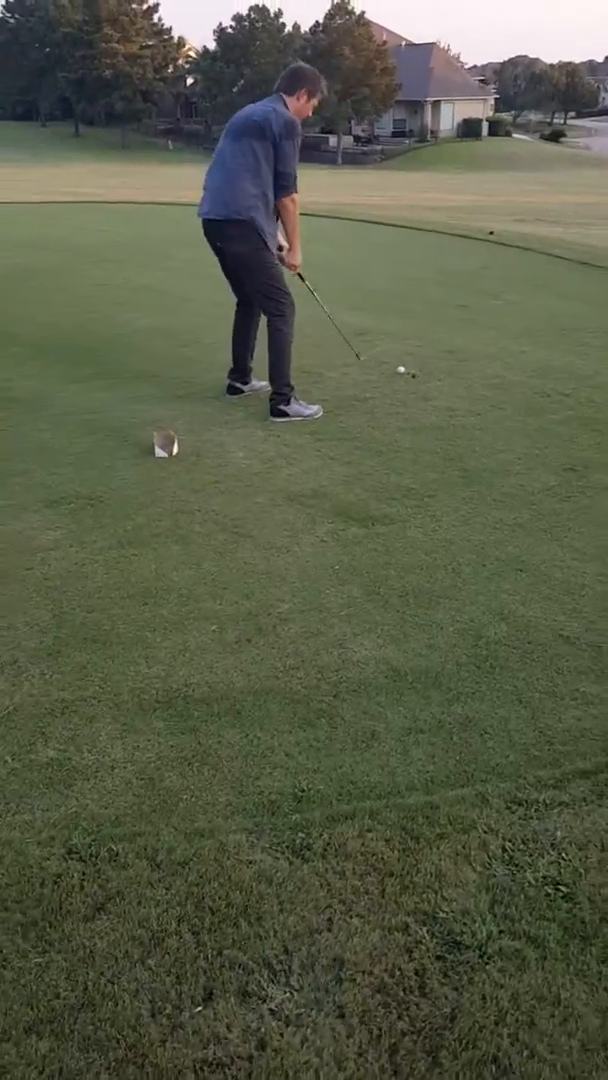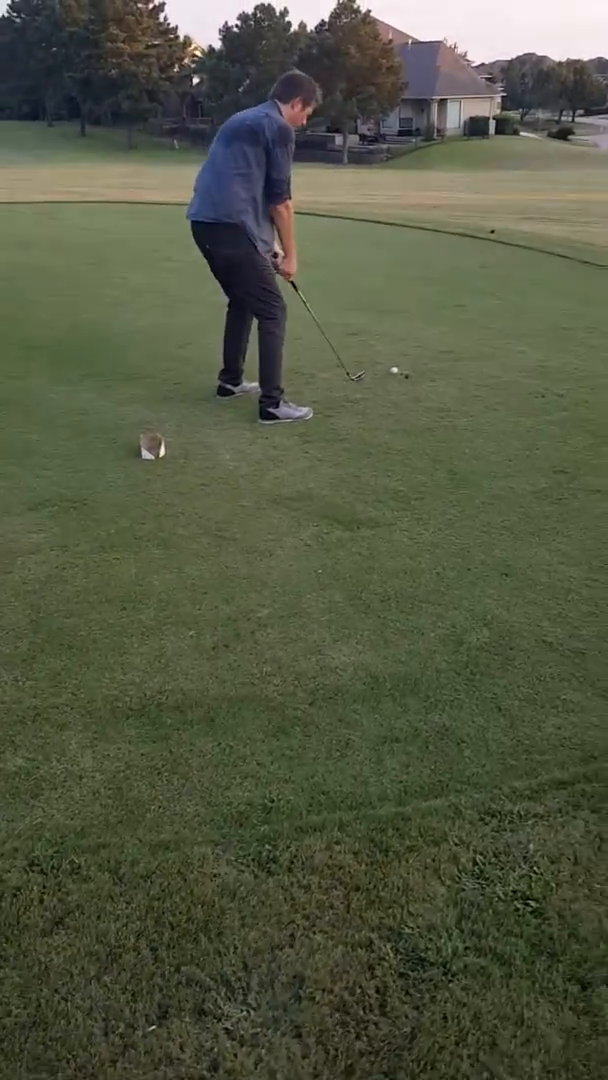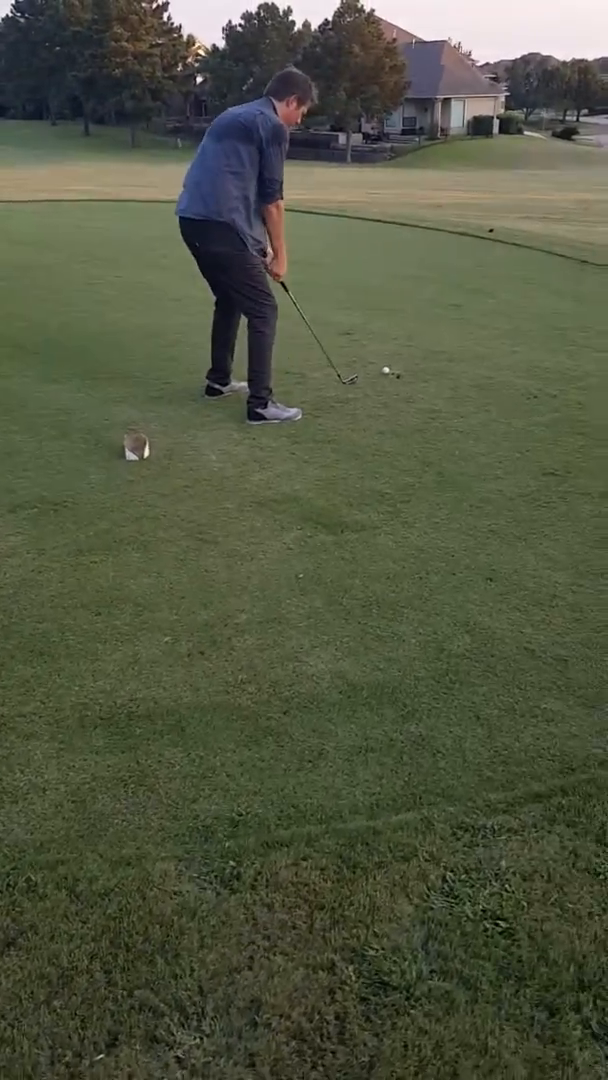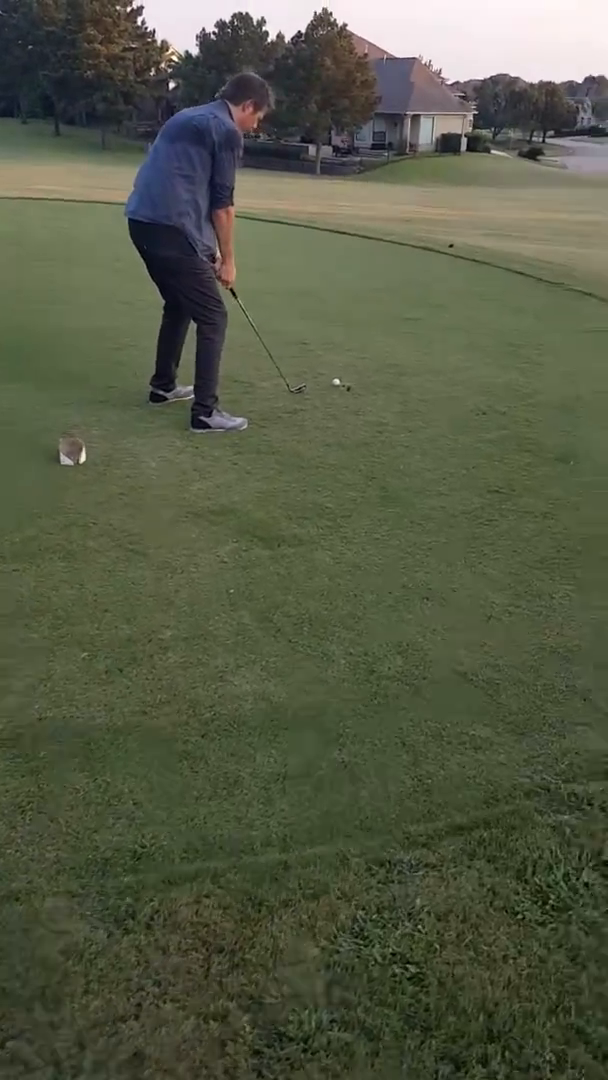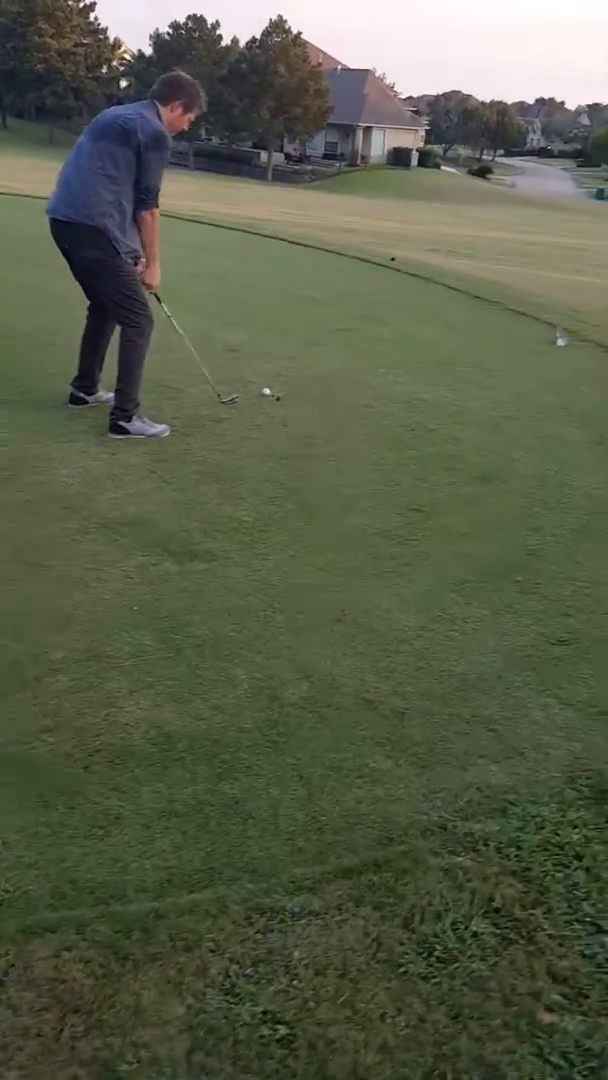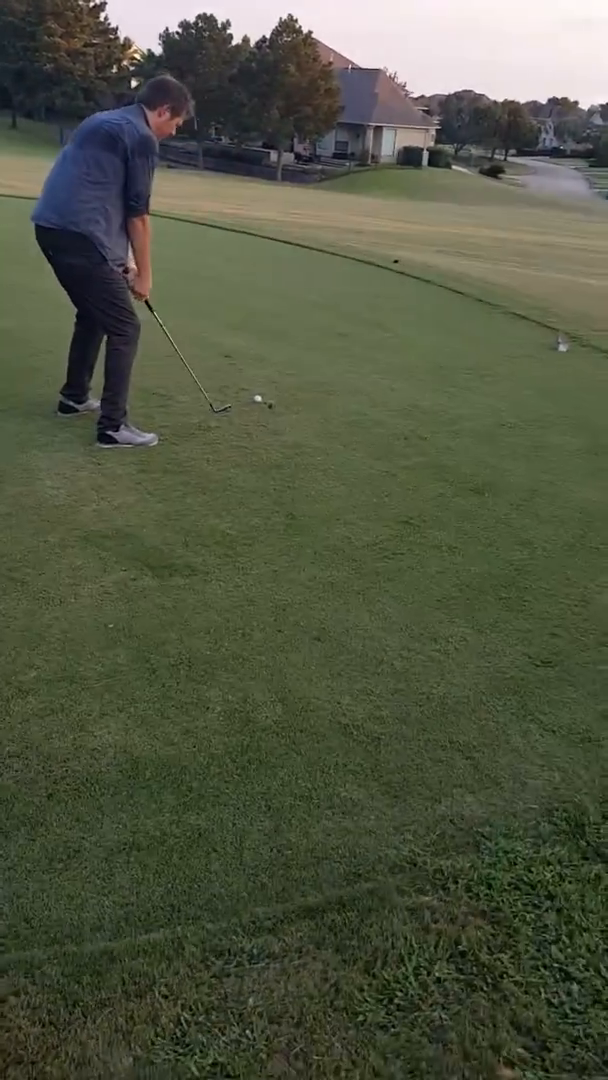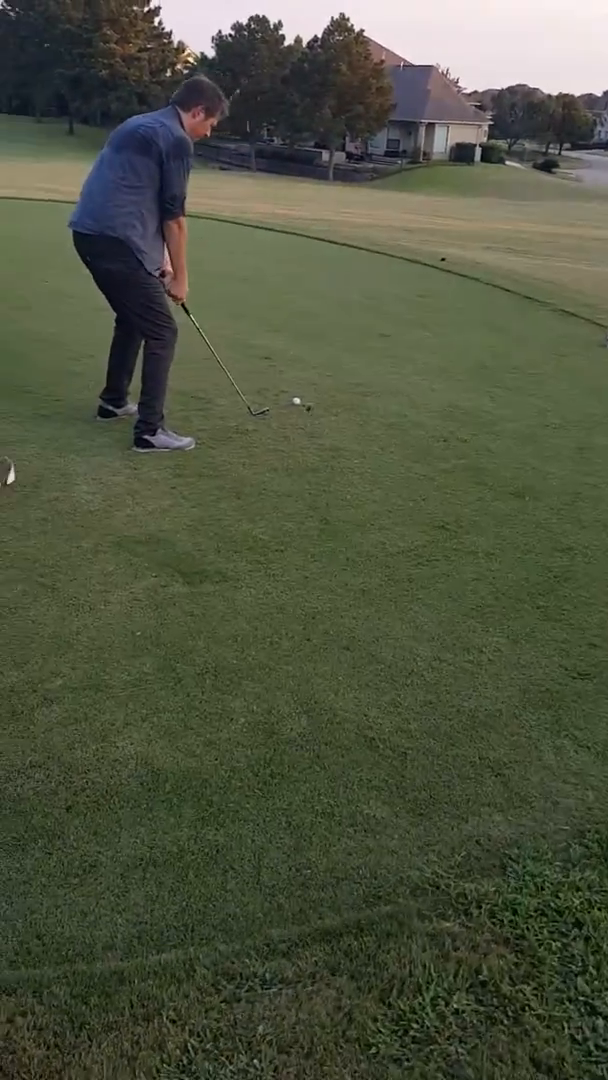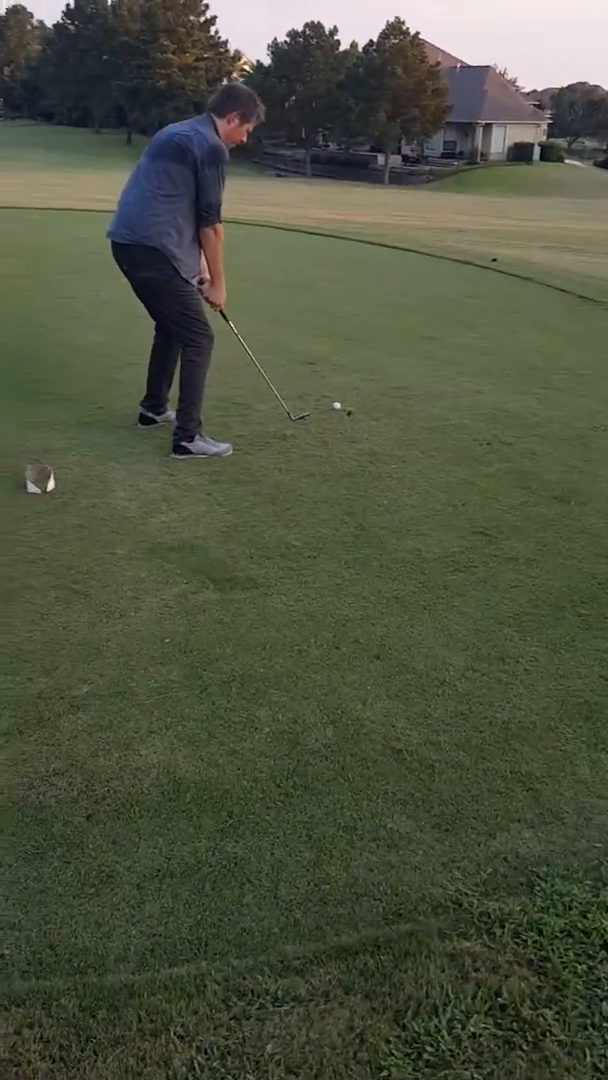
dt=0.2s
person 1, frame 1
left shoulder: (248, 114)
right shoulder: (286, 122)
right elbow: (286, 192)
left wrist: (274, 235)
right wrist: (294, 246)
left hip: (216, 218)
right hip: (241, 223)
left knee: (249, 300)
right knee: (280, 308)
left ankle: (240, 378)
right ankle: (282, 400)
person 1, frame 2
left shoulder: (243, 119)
right shoulder: (279, 129)
right elbow: (279, 199)
left wrist: (268, 243)
right wrist: (290, 254)
left hip: (205, 221)
right hip: (230, 227)
left knee: (242, 301)
right knee: (272, 311)
left ankle: (230, 380)
right ankle: (272, 403)
person 1, frame 3
left shoulder: (235, 115)
right shoulder: (273, 127)
right elbow: (271, 198)
left wrist: (259, 243)
right wrist: (280, 254)
left hip: (193, 219)
right hip: (220, 224)
left knee: (229, 300)
right knee: (263, 310)
left ankle: (218, 379)
right ankle: (260, 403)
person 1, frame 4
left shoulder: (189, 118)
right shoulder: (227, 131)
right elbow: (221, 203)
left wrist: (209, 249)
right wrist: (228, 260)
left hip: (143, 221)
right hip: (170, 228)
left knee: (178, 305)
right knee: (212, 317)
left ankle: (163, 385)
right ankle: (205, 412)
person 1, frame 5
left shoulder: (117, 115)
right shoulder: (155, 133)
right elbow: (146, 205)
left wrist: (133, 251)
right wrist: (152, 264)
left hip: (65, 219)
right hip: (93, 228)
left knee: (103, 306)
right knee: (137, 320)
left ankle: (84, 388)
right ankle: (125, 416)
person 1, frame 6
left shoulder: (105, 121)
right shoulder: (142, 137)
right elbow: (137, 212)
left wrist: (123, 258)
right wrist: (144, 273)
left hip: (52, 226)
right hip: (78, 235)
left knee: (92, 314)
right knee: (124, 328)
left ankle: (74, 396)
right ankle: (112, 425)
person 1, frame 7
left shoulder: (141, 125)
right shoulder: (177, 140)
right elbow: (173, 215)
left wrist: (160, 260)
right wrist: (180, 276)
left hip: (89, 232)
right hip: (115, 240)
left knee: (132, 319)
right knee: (162, 332)
left ankle: (113, 401)
right ankle: (149, 430)
person 1, frame 8
left shoulder: (177, 133)
right shoulder: (212, 147)
right elbow: (209, 222)
left wrist: (198, 267)
right wrist: (218, 282)
left hip: (128, 242)
right hip: (152, 249)
left knee: (171, 327)
right knee: (198, 339)
left ankle: (154, 407)
right ankle: (188, 436)
